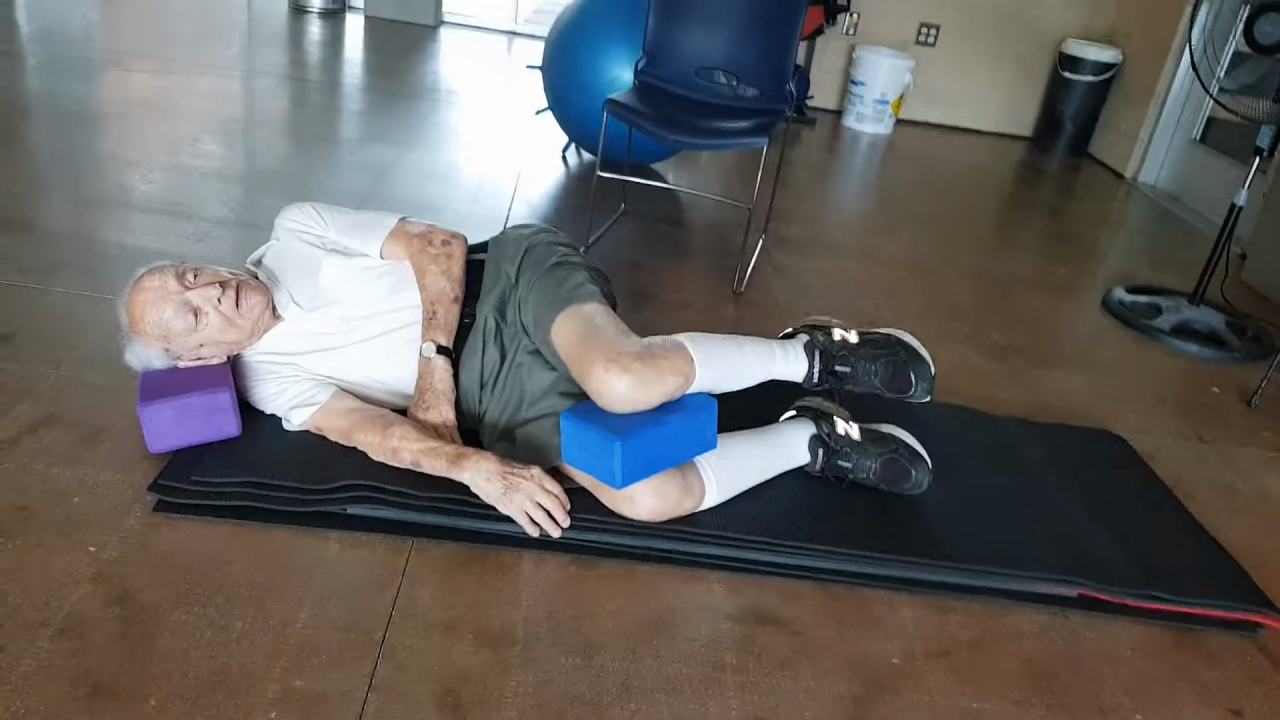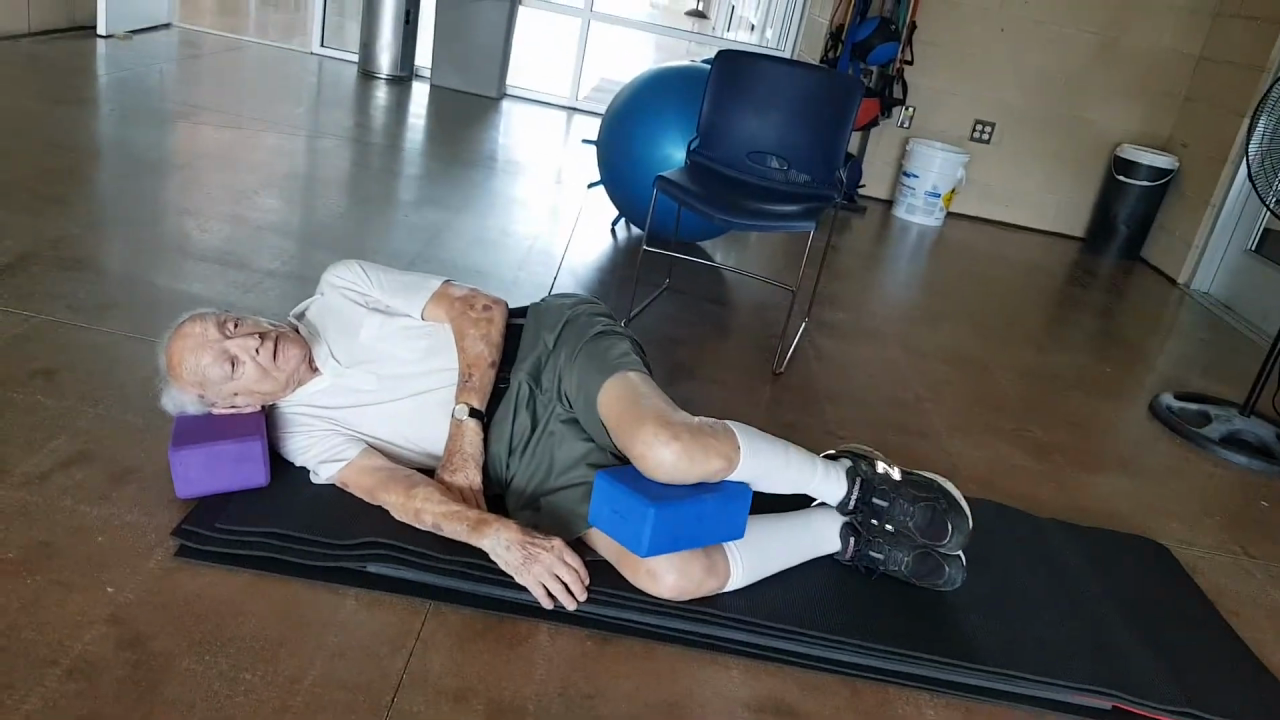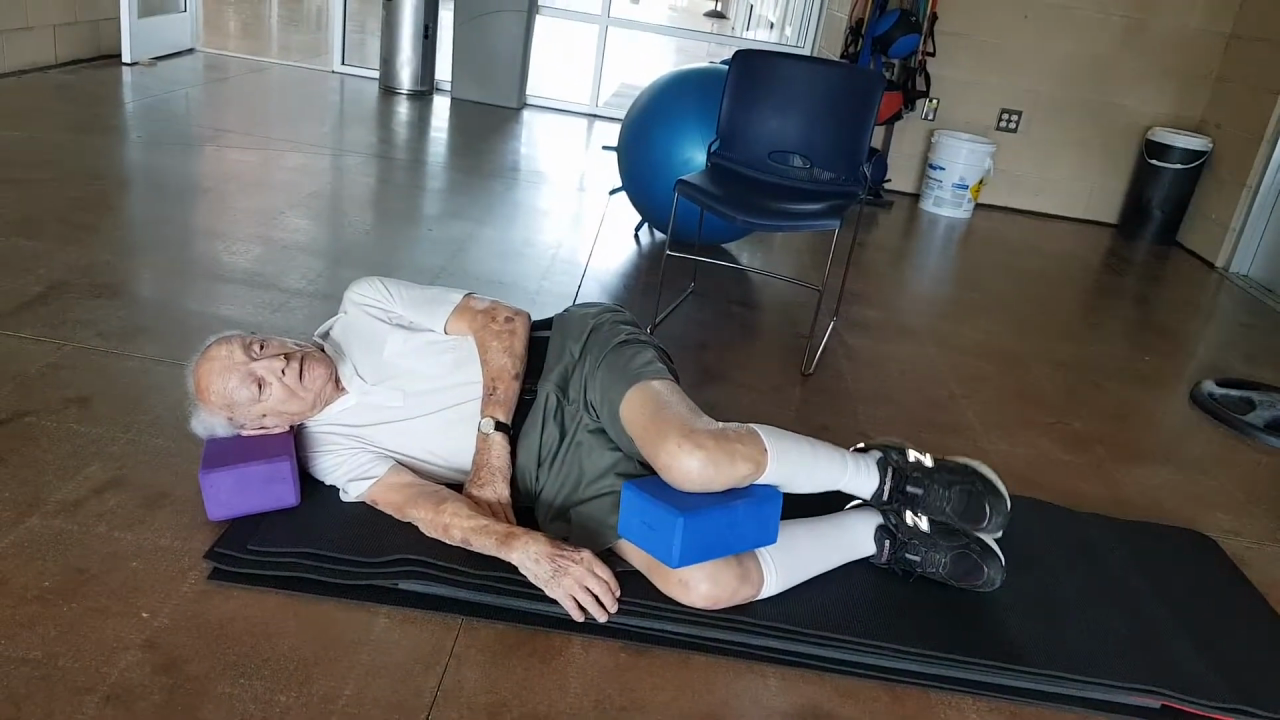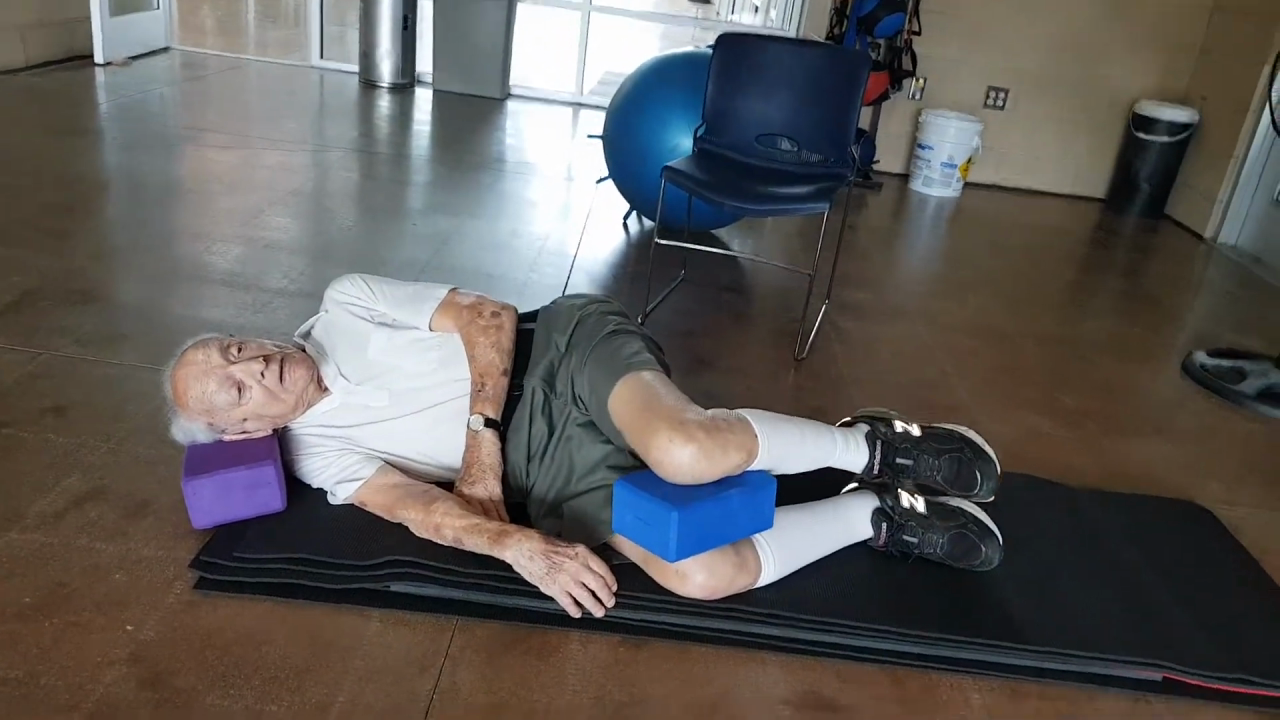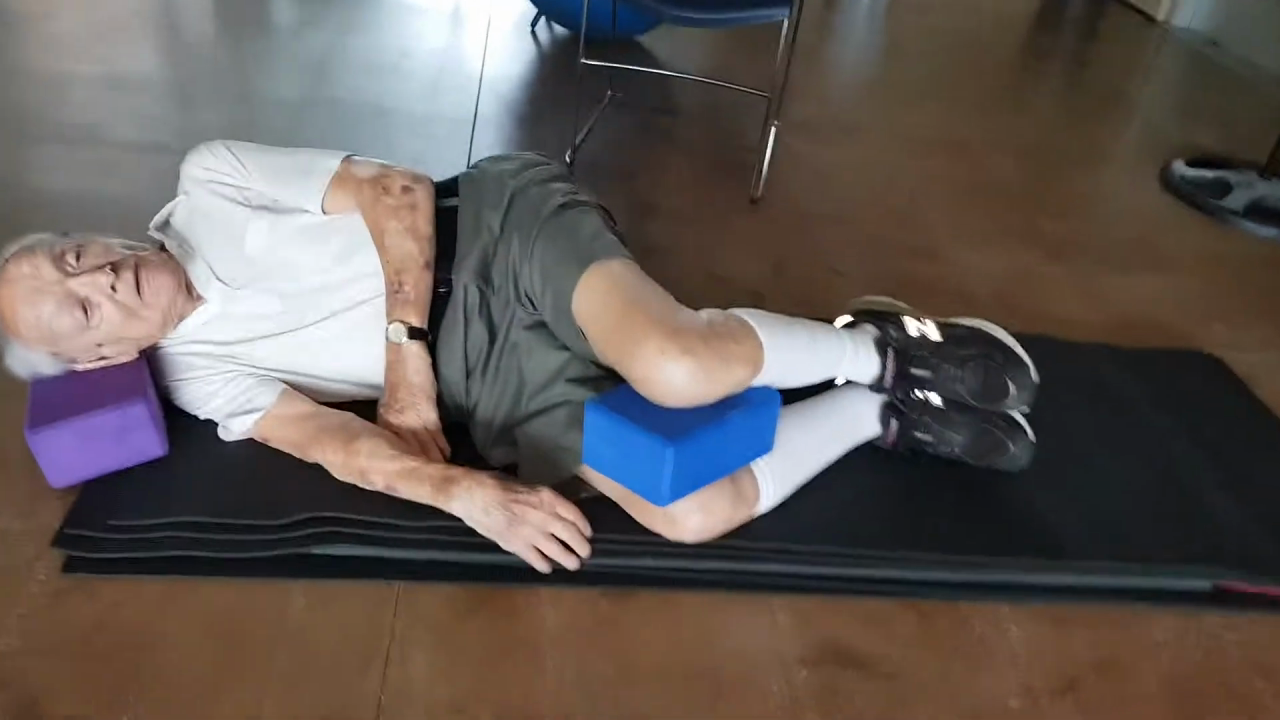
dt=1s
person 1, frame 1
left shoulder: (293, 233)
right shoulder: (269, 383)
left elbow: (438, 246)
right elbow: (378, 434)
left wrist: (430, 359)
right wrist: (475, 467)
right hip: (499, 397)
left knee: (621, 380)
right knee: (648, 496)
left ankle: (808, 355)
right ankle: (812, 443)
person 1, frame 2
left shoulder: (340, 287)
right shoulder: (302, 433)
left elbow: (480, 311)
right elbow: (399, 491)
left wrist: (463, 423)
right wrist: (495, 534)
right hip: (530, 462)
left knee: (668, 448)
right knee: (671, 574)
left ankle: (846, 479)
right ankle: (845, 536)
person 1, frame 3
left shoulder: (362, 305)
right shoulder: (330, 452)
left elbow: (502, 321)
right elbow: (428, 508)
left wrist: (490, 434)
right wrist: (525, 548)
right hip: (559, 472)
left knee: (692, 459)
right knee: (704, 584)
left ankle: (880, 475)
right ankle: (881, 535)
person 1, frame 4
left shoulder: (344, 304)
right shoulder: (318, 456)
left elbow: (489, 318)
right elbow: (421, 509)
left wrist: (479, 431)
right wrist: (518, 547)
right hip: (550, 468)
left knee: (684, 449)
right knee: (702, 574)
left ankle: (866, 447)
right ankle: (877, 516)
person 1, frame 5
left shoulder: (209, 181)
right shoulder: (198, 378)
left elbow: (398, 195)
right elbow: (336, 444)
left wrist: (403, 345)
right wrist: (466, 496)
right hip: (491, 378)
left knee: (676, 368)
right knee: (691, 514)
left ankle: (875, 348)
right ankle: (882, 414)
